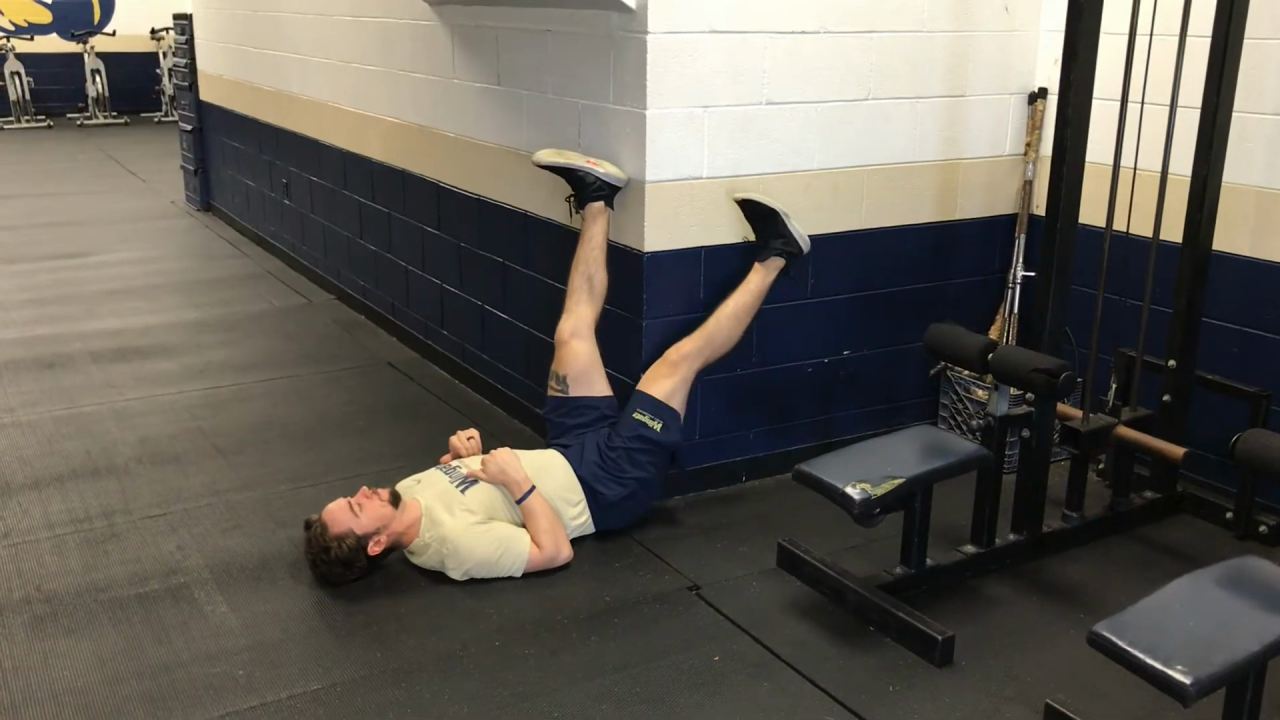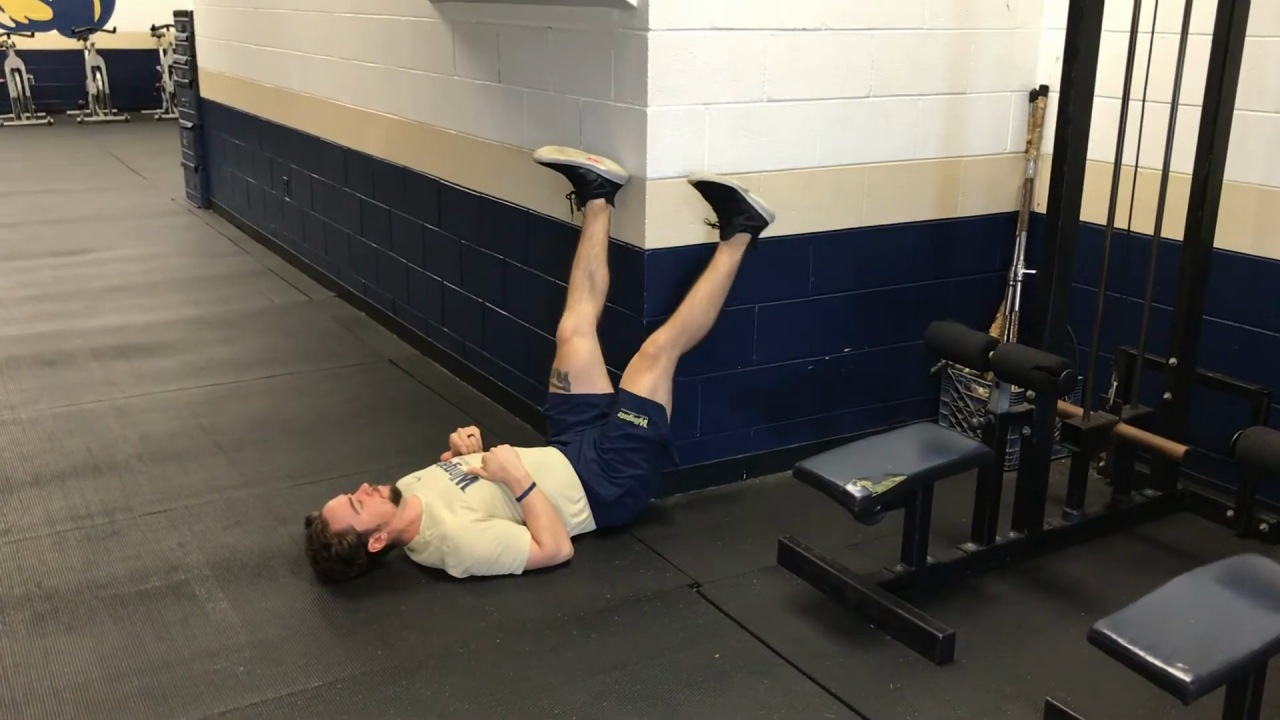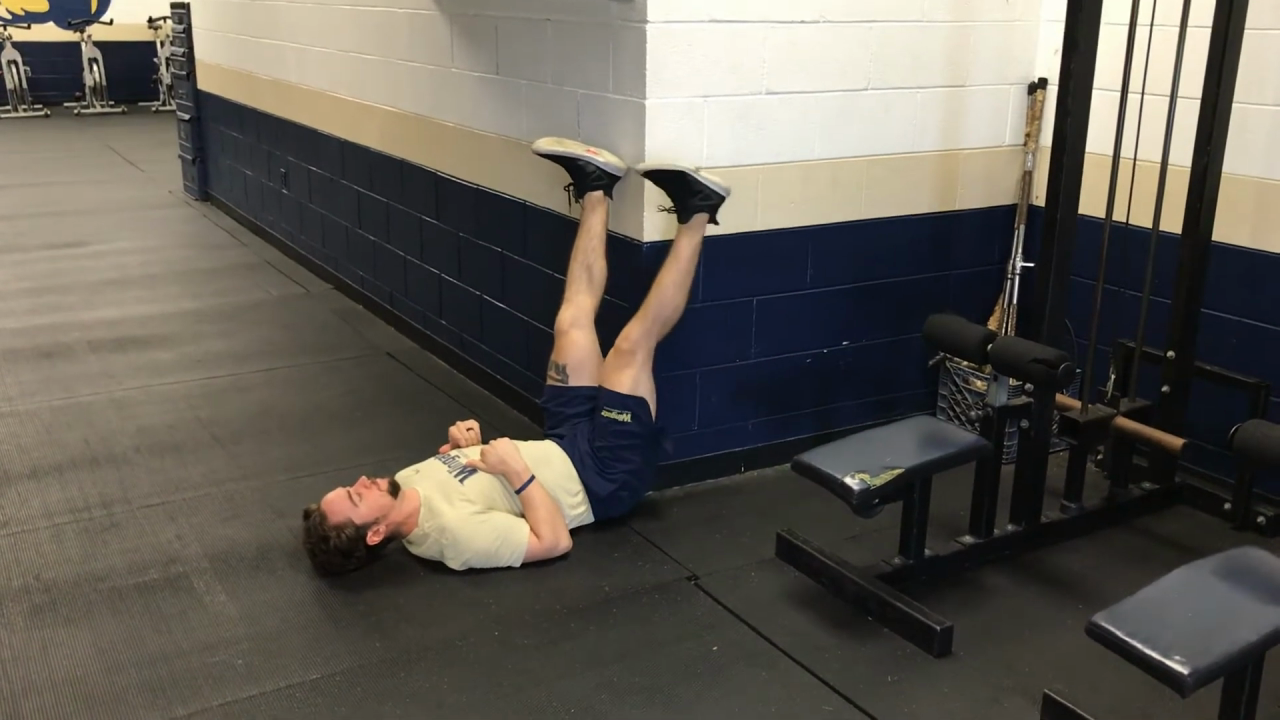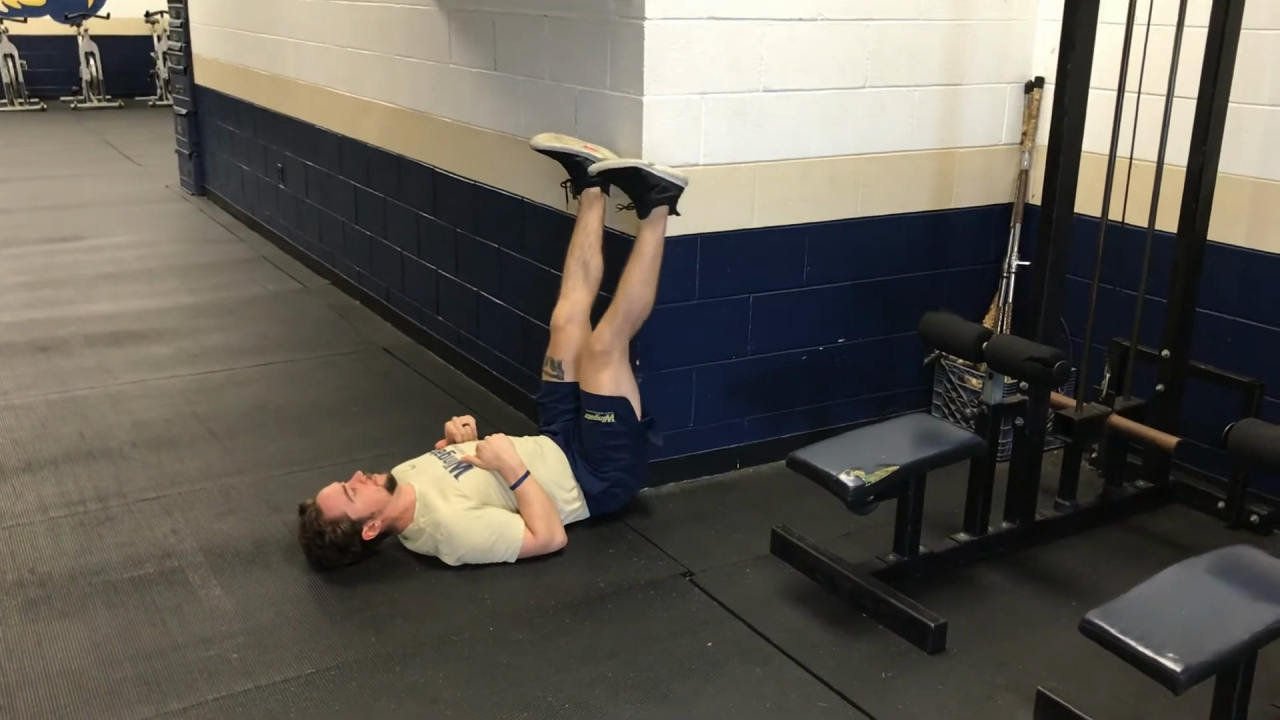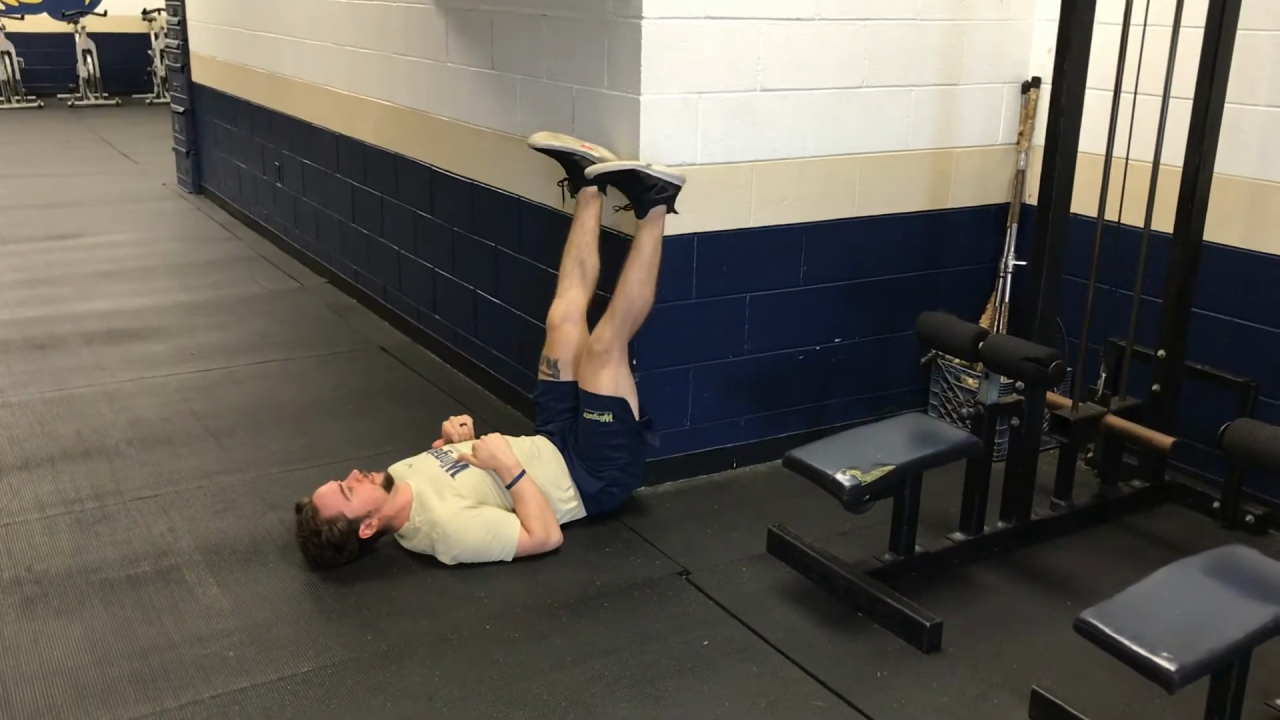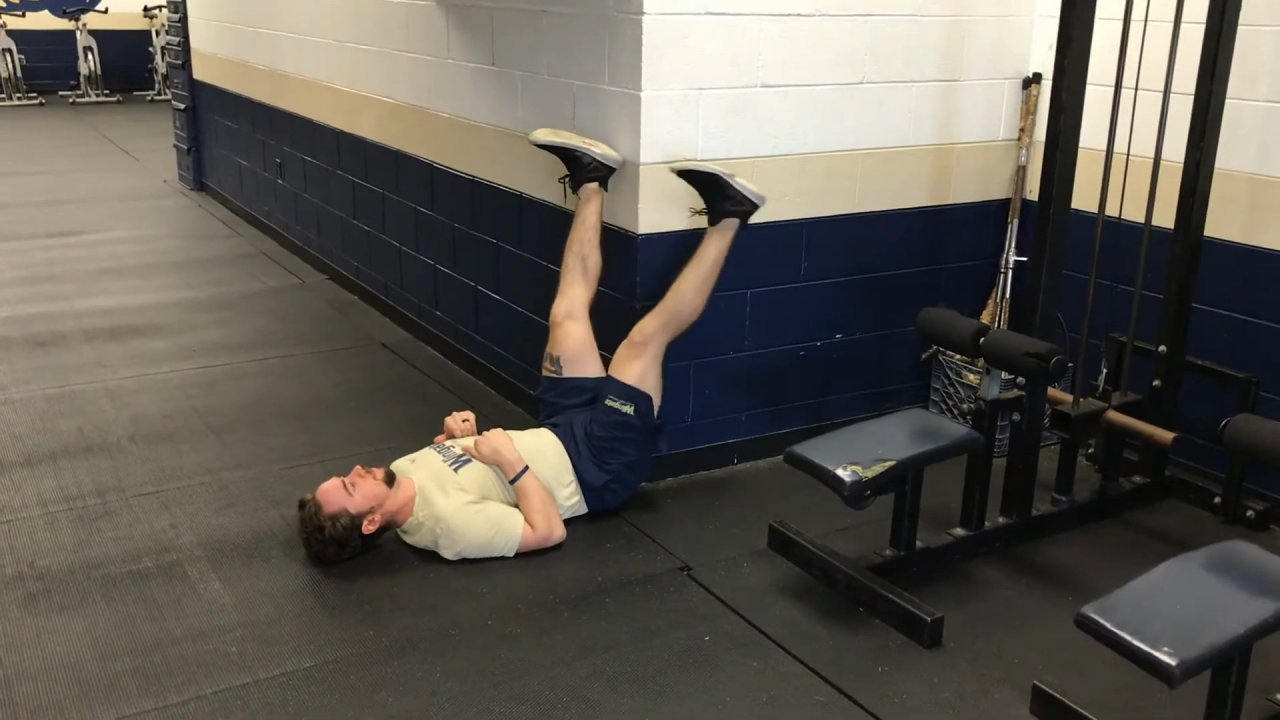
dt=0.5s
person 1, frame 1
left shoulder: (409, 496)
right shoulder: (451, 546)
right elbow: (554, 551)
left wrist: (462, 455)
right wrist: (517, 482)
left hip: (572, 452)
right hip: (609, 483)
right knee: (680, 358)
left ankle: (595, 202)
right ankle: (770, 260)
person 1, frame 2
left shoulder: (411, 492)
right shoulder: (452, 543)
right elbow: (555, 549)
left wrist: (464, 454)
right wrist: (517, 478)
left hip: (569, 453)
right hip: (608, 483)
right knee: (657, 350)
left ankle: (596, 198)
right ankle: (736, 236)
person 1, frame 3
left shoulder: (410, 485)
right shoulder: (449, 535)
right elbow: (554, 541)
left wrist: (463, 447)
right wrist: (516, 471)
left hip: (564, 446)
right hip: (604, 478)
right knee: (631, 346)
left ankle: (594, 191)
right ankle: (694, 217)
person 1, frame 4
left shoulder: (403, 481)
right shoulder: (445, 530)
right elbow: (549, 538)
left wrist: (459, 441)
right wrist: (511, 466)
left hip: (559, 442)
right hip: (599, 476)
right knee: (604, 345)
left ankle: (592, 187)
right ankle: (654, 208)
person 1, frame 5
left shoulder: (401, 478)
right shoulder: (442, 528)
right elbow: (545, 536)
left wrist: (454, 441)
right wrist: (508, 466)
left hip: (555, 442)
right hip: (596, 475)
right knee: (605, 345)
left ankle: (590, 188)
right ankle: (651, 209)
person 1, frame 6
left shoulder: (404, 476)
right shoulder: (445, 526)
right elbow: (548, 532)
left wrist: (455, 436)
right wrist: (510, 462)
left hip: (559, 434)
right hip: (598, 469)
right knee: (643, 340)
left ankle: (589, 181)
right ankle: (724, 221)
